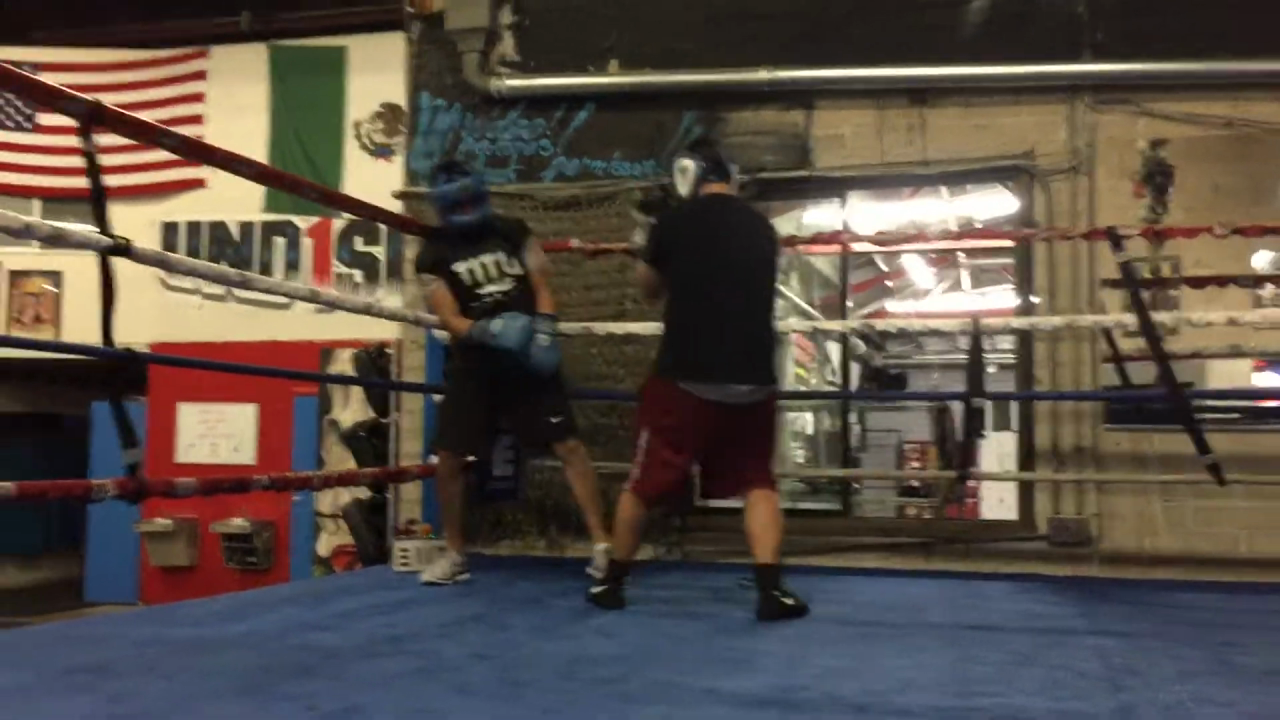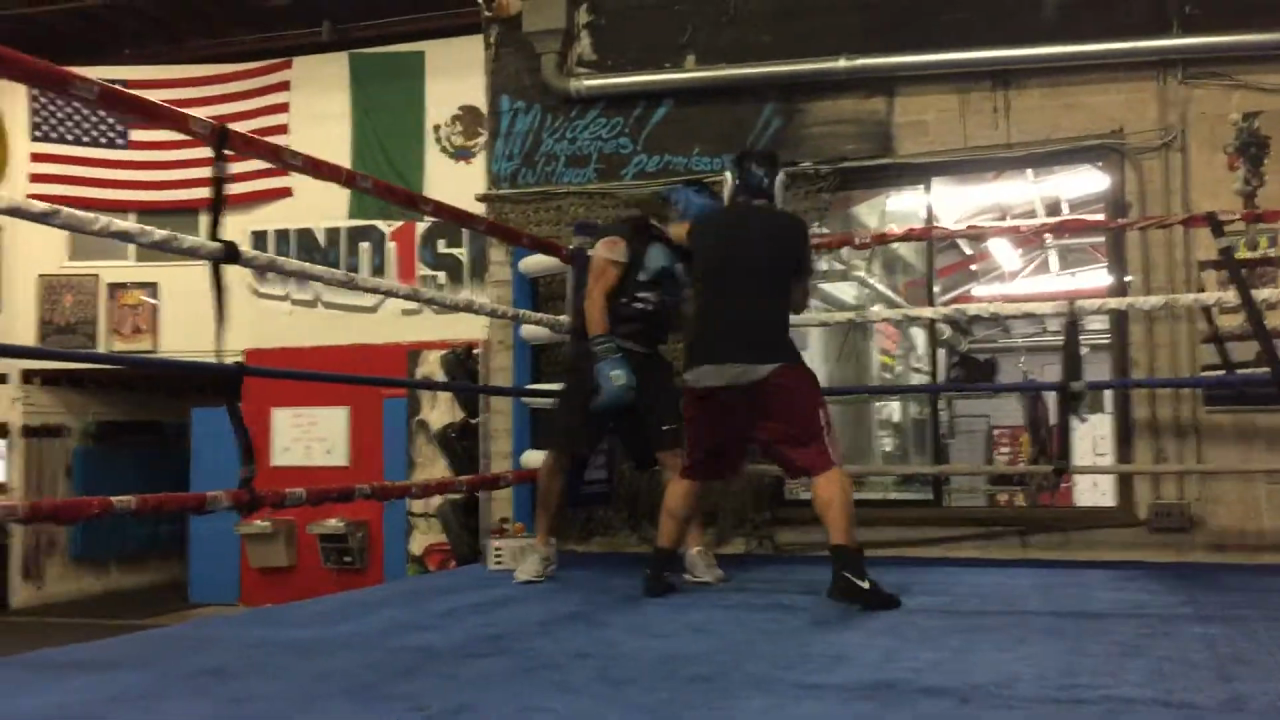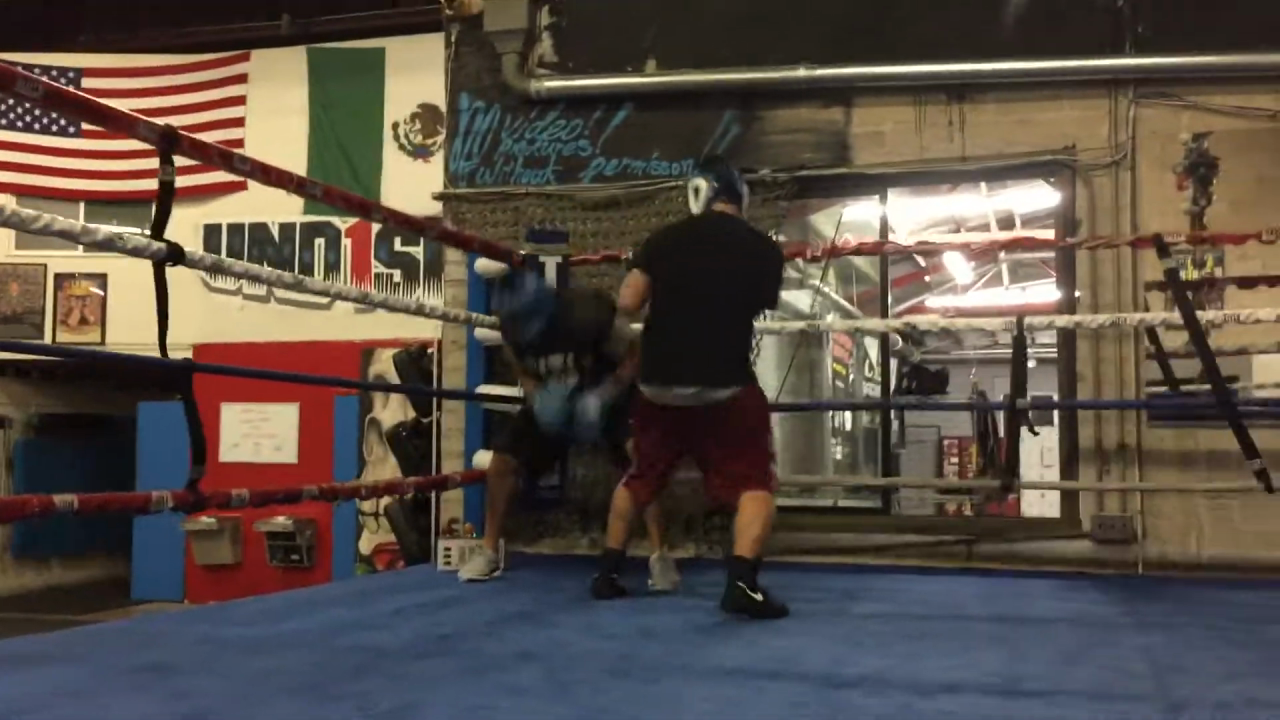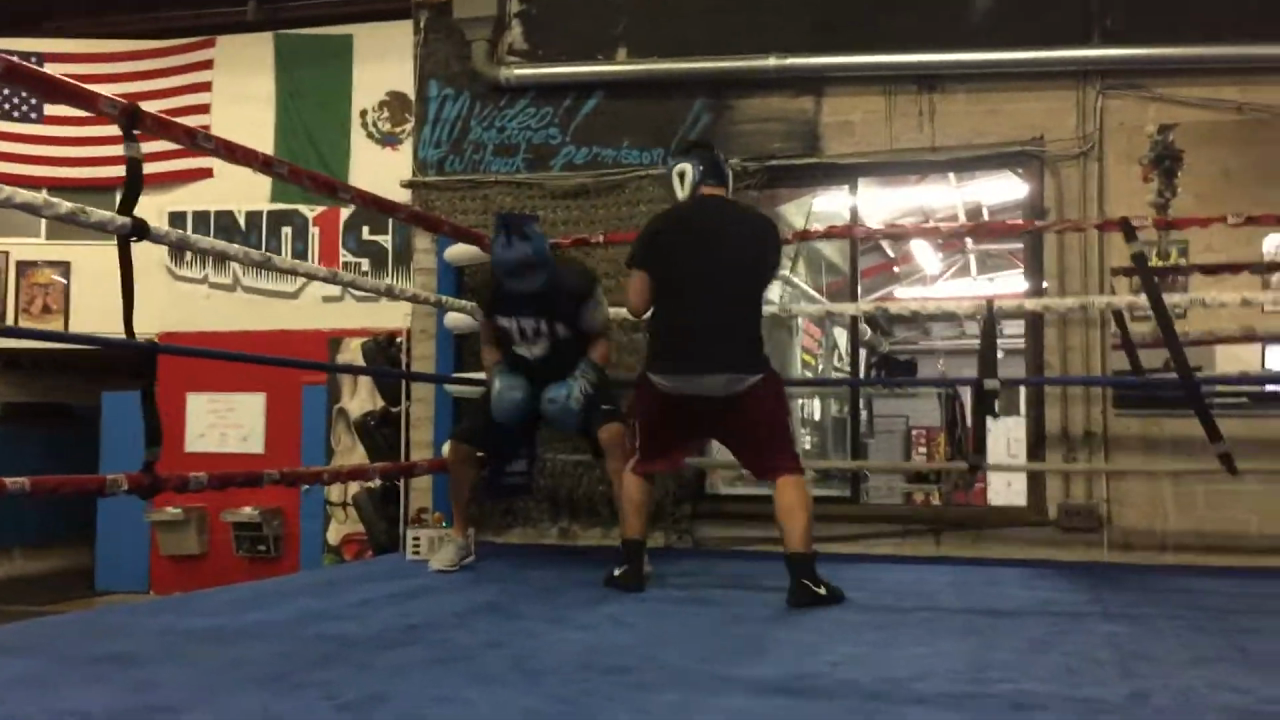
dt=0.5s
person 1, frame 1
left shoulder: (676, 221)
right shoulder: (761, 228)
left elbow: (650, 289)
left wrist: (649, 244)
left hip: (685, 379)
right hip: (752, 381)
left knee: (644, 483)
right knee: (757, 484)
left ankle: (612, 582)
right ankle: (770, 588)
person 1, frame 2
left shoulder: (710, 227)
right shoulder: (788, 228)
left elbow: (682, 238)
right elbow: (797, 301)
left hip: (704, 370)
right hip: (768, 365)
left knee: (691, 471)
right knee: (822, 463)
left ankle: (659, 568)
right ankle: (849, 571)
person 1, frame 3
left shoulder: (666, 239)
right shoulder: (764, 249)
left elbow: (628, 303)
left hip: (659, 384)
right hip: (727, 387)
left knee: (639, 481)
right knee: (755, 486)
left ankle: (607, 572)
right ankle: (742, 581)
person 1, frame 4
left shoulder: (661, 227)
right shoulder: (760, 226)
left elbow: (636, 304)
left hip: (669, 373)
right hip: (742, 374)
left knee: (641, 466)
right knee: (785, 469)
left ankle: (629, 564)
right ankle: (804, 575)
person 2, frame 1
left shoulder: (513, 232)
right shoulder: (433, 255)
left elbow: (542, 287)
right elbow: (450, 320)
left wrist: (544, 330)
right wrist: (488, 330)
left hip: (528, 356)
right hip: (474, 360)
left knee: (567, 445)
right knee: (449, 458)
left ankle: (601, 547)
right ankle: (454, 554)
person 2, frame 2
left shoulder: (677, 254)
right shoulder: (625, 236)
right elbow: (595, 297)
left wrist: (672, 283)
right wrist: (605, 356)
left hip: (645, 359)
right hip: (596, 355)
left knee: (673, 454)
right knee: (561, 452)
left ankle: (696, 551)
right ankle: (542, 549)
person 2, frame 3
left shoulder: (592, 314)
right shoulder: (514, 328)
left elbow: (630, 359)
right elbow: (525, 374)
left wrist: (601, 396)
right wrist: (539, 397)
left hip: (605, 395)
right hip: (553, 402)
right knee: (504, 456)
left ankle: (659, 554)
right ankle: (489, 552)
person 2, frame 4
left shoulder: (576, 282)
right shoulder: (491, 289)
left elbow: (600, 340)
right elbow: (491, 342)
left wrist: (581, 383)
right wrist: (499, 380)
left hip: (569, 376)
right hip: (516, 379)
left knee: (613, 437)
right knee: (462, 447)
right ankle: (460, 539)
